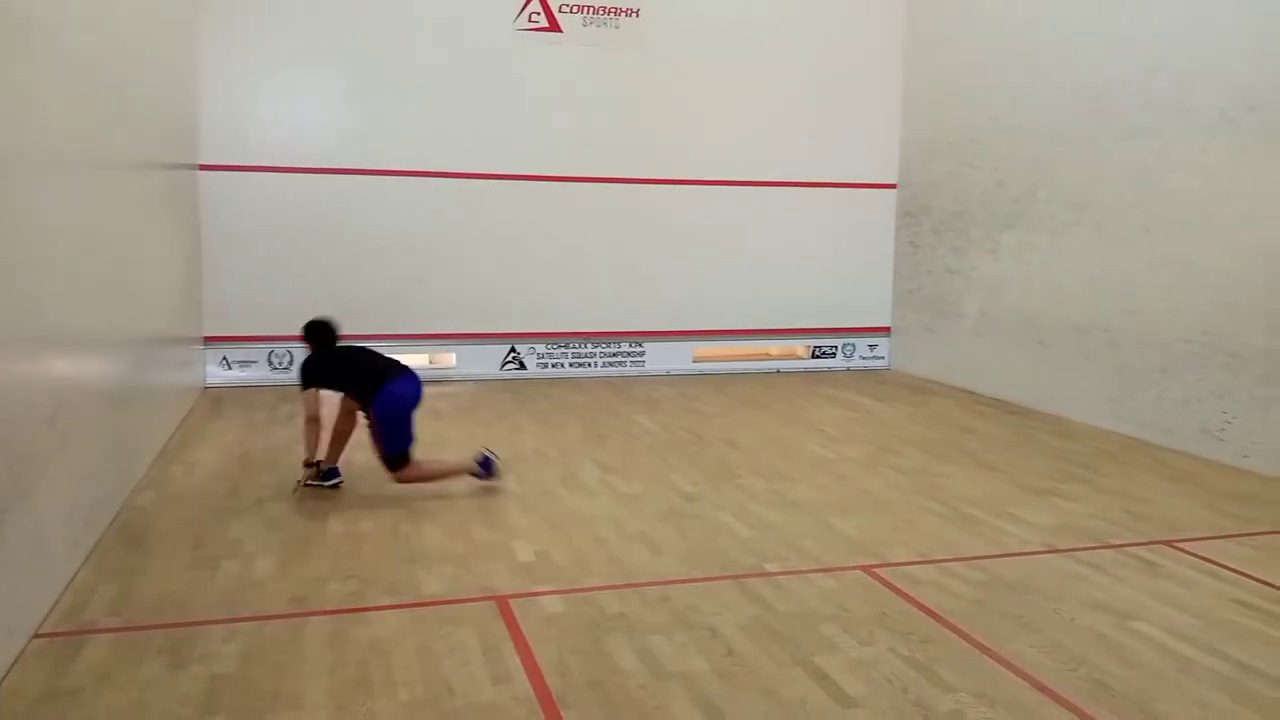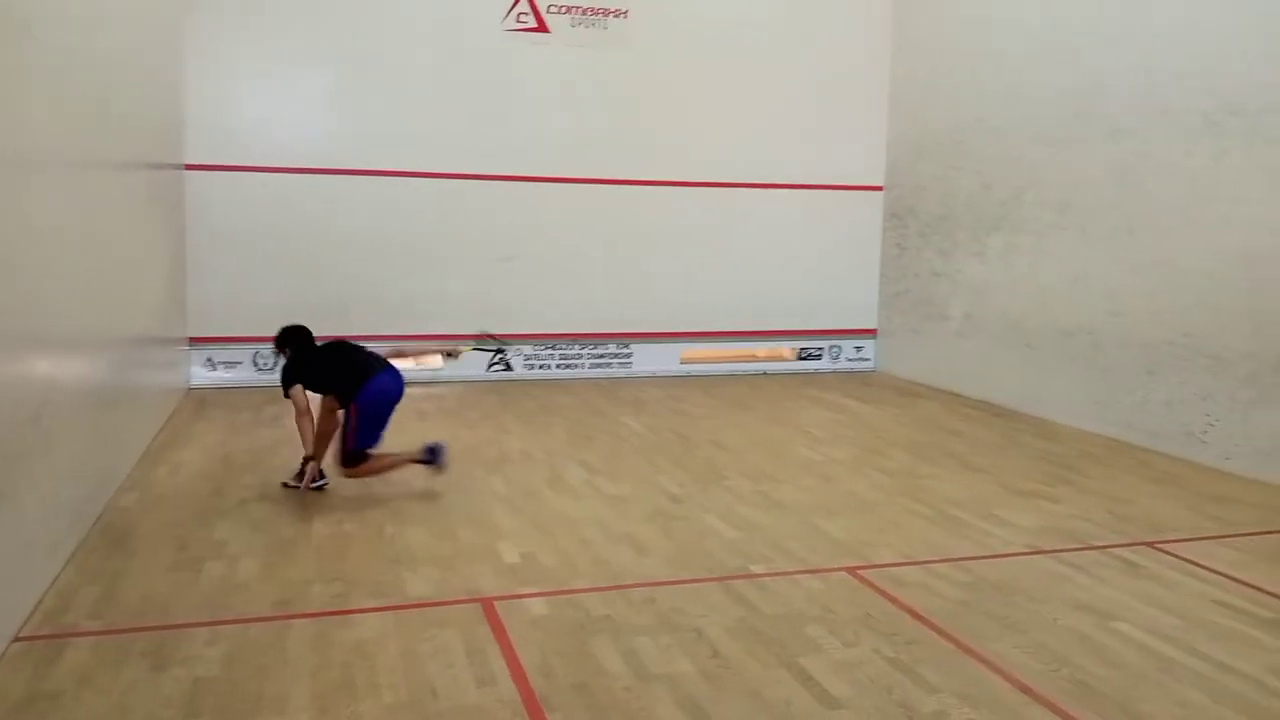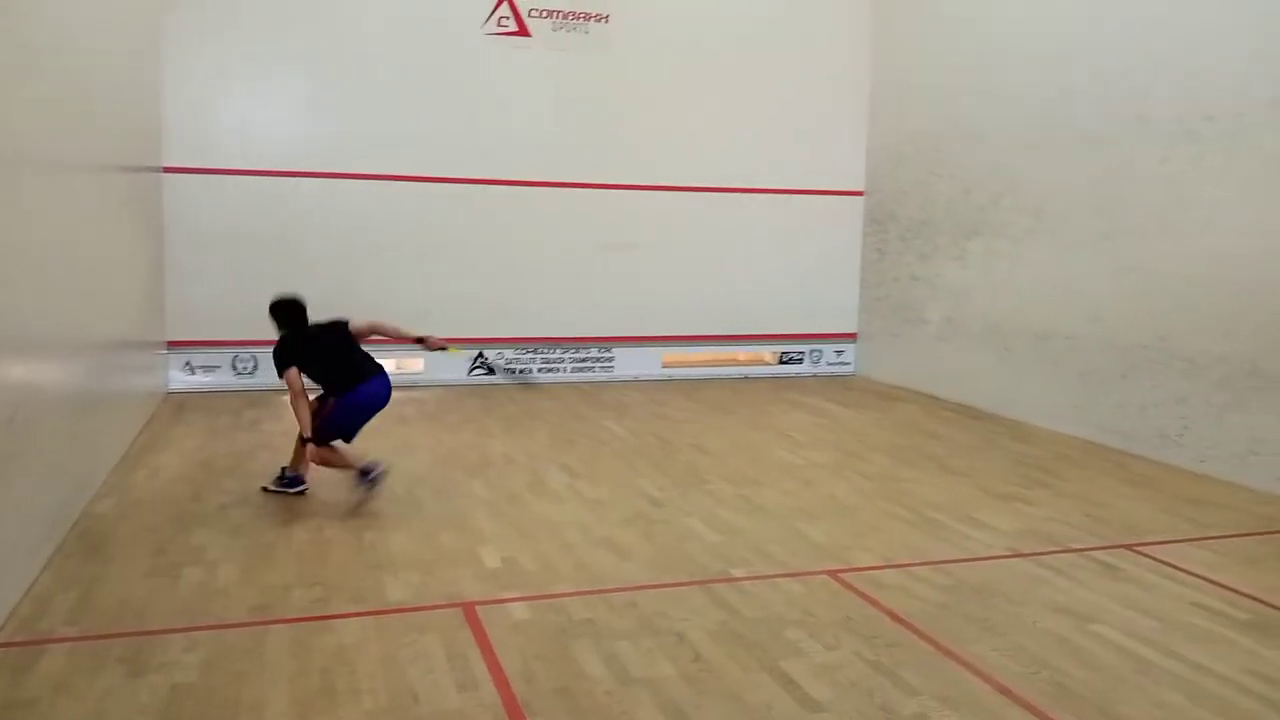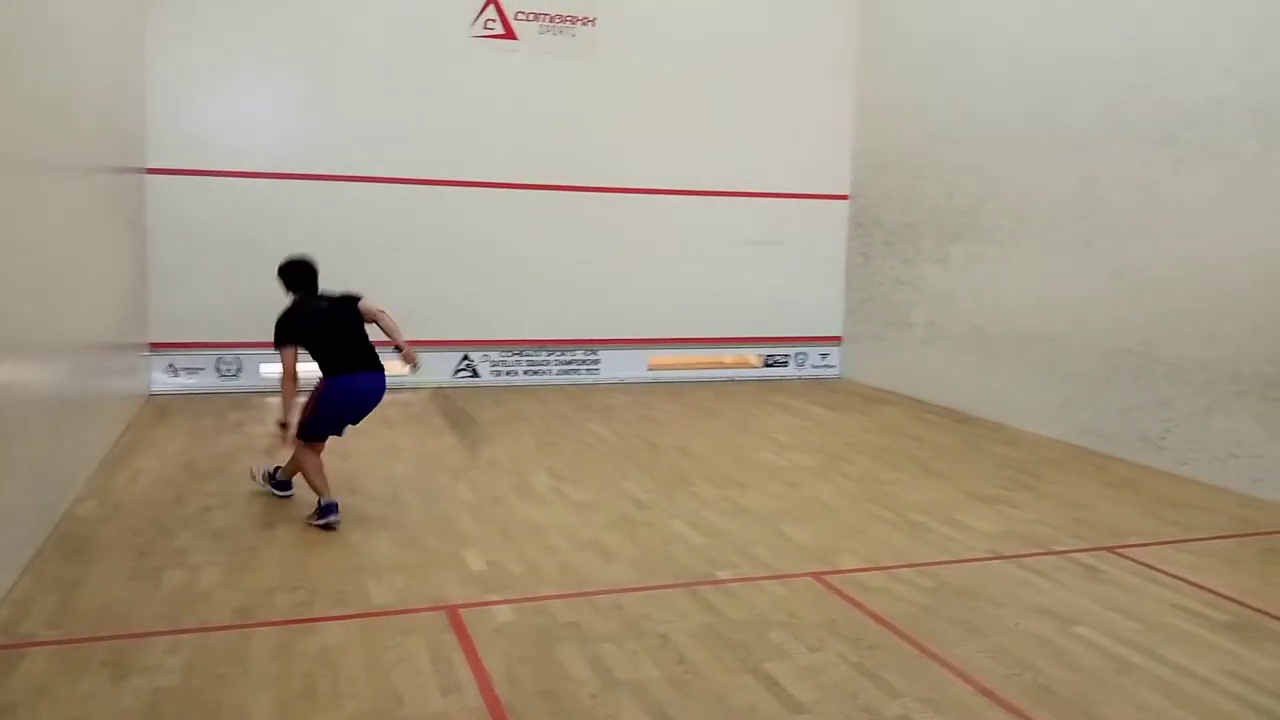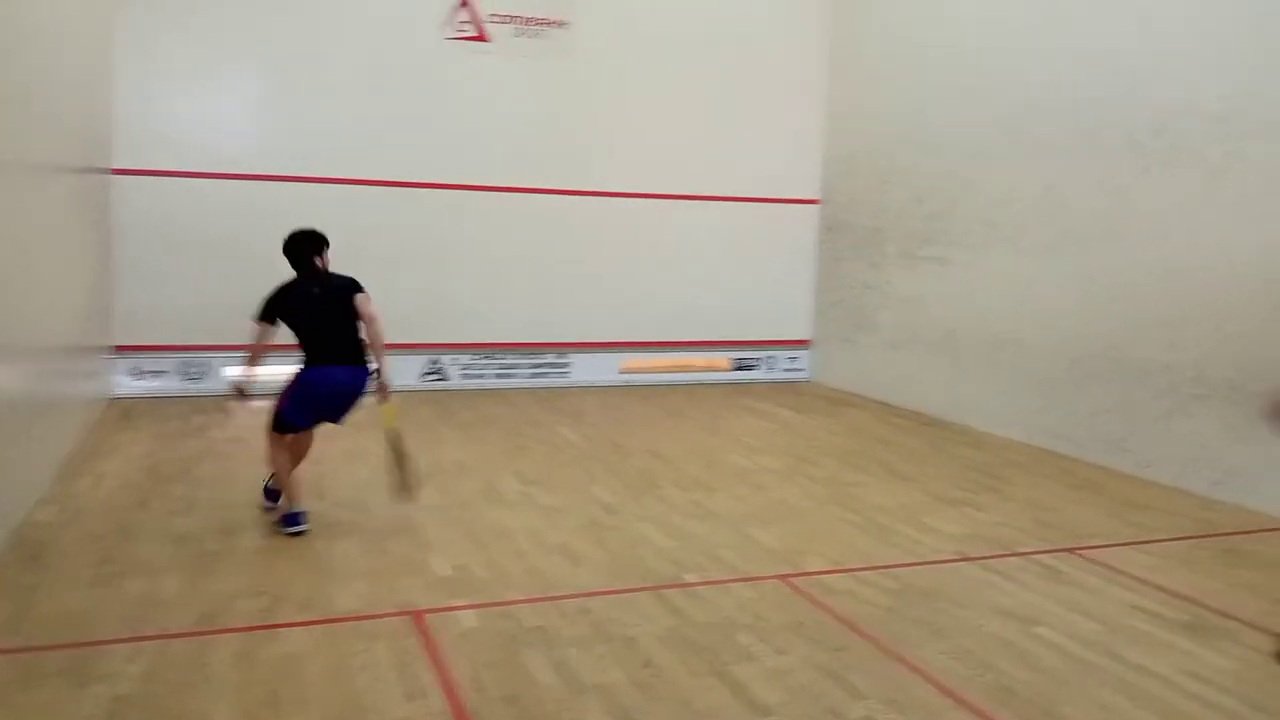
dt=0.1s
person 1, frame 1
left shoulder: (311, 365)
right shoulder: (350, 353)
left elbow: (312, 418)
left wrist: (309, 460)
left hip: (389, 398)
right hip: (409, 382)
left knee: (401, 472)
right knee: (349, 402)
left ankle: (477, 465)
right ankle: (328, 469)
person 1, frame 2
left shoulder: (291, 368)
right shoulder: (335, 348)
left elbow: (303, 412)
right elbow: (386, 352)
left wrist: (311, 458)
right wrist: (436, 351)
left hip: (370, 394)
right hip: (392, 380)
left knee: (352, 468)
right knee: (328, 403)
left ankle: (424, 455)
right ankle: (313, 475)
person 1, frame 3
left shoulder: (284, 347)
right shoulder: (331, 327)
left elbow: (297, 393)
right elbow: (373, 326)
left wrist: (306, 438)
right wrist: (421, 339)
left hip: (355, 396)
right hip: (380, 385)
left knee: (314, 449)
right knee: (313, 410)
left ankle: (364, 469)
right ankle: (292, 476)
person 1, frame 4
left shoulder: (289, 320)
right shoulder: (345, 301)
left elbow: (289, 374)
right elbow: (378, 313)
left wrist: (285, 420)
right wrist: (402, 346)
left hip: (342, 383)
right hip: (376, 381)
left knee: (303, 444)
right knee: (316, 432)
left ankle: (327, 505)
right ankle: (282, 478)
person 1, frame 5
left shoulder: (282, 296)
right shoulder: (345, 284)
left elbow: (258, 346)
right elbow: (370, 319)
left wrist: (245, 381)
right wrist: (381, 370)
left hip: (318, 375)
right hip: (357, 375)
left knee: (279, 437)
right knee: (302, 429)
left ankle: (292, 513)
right ankle: (276, 488)
